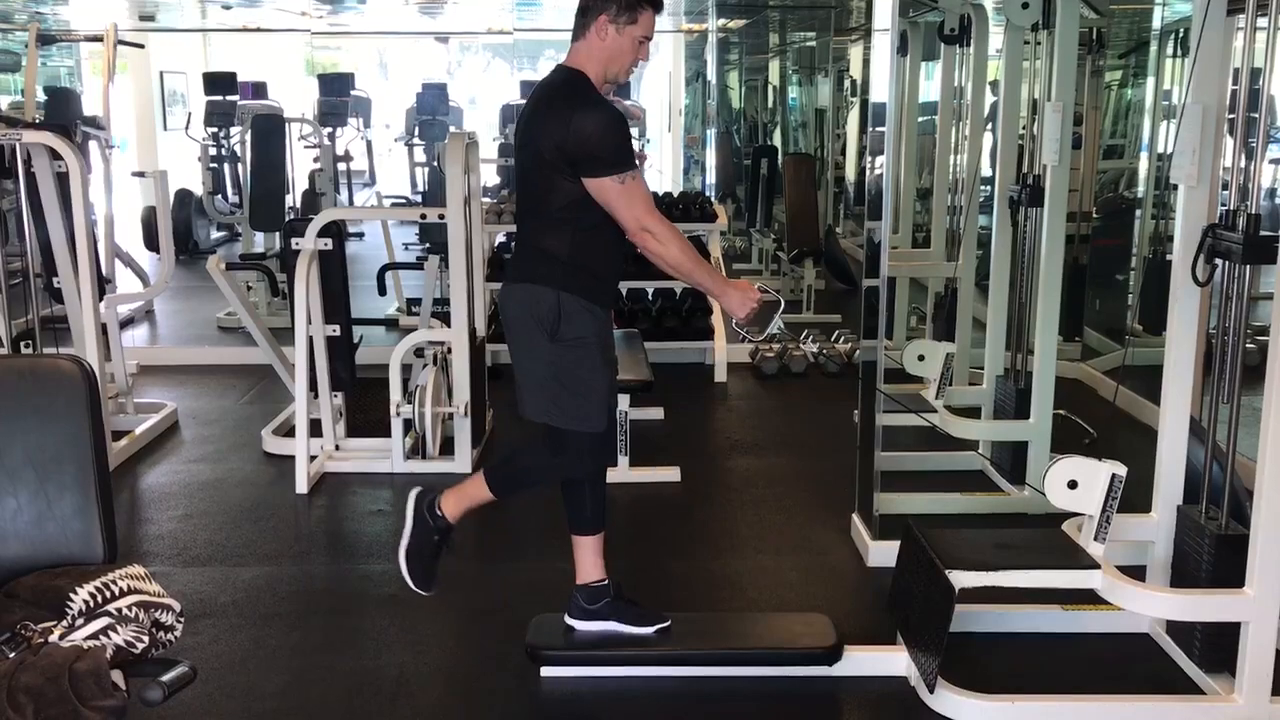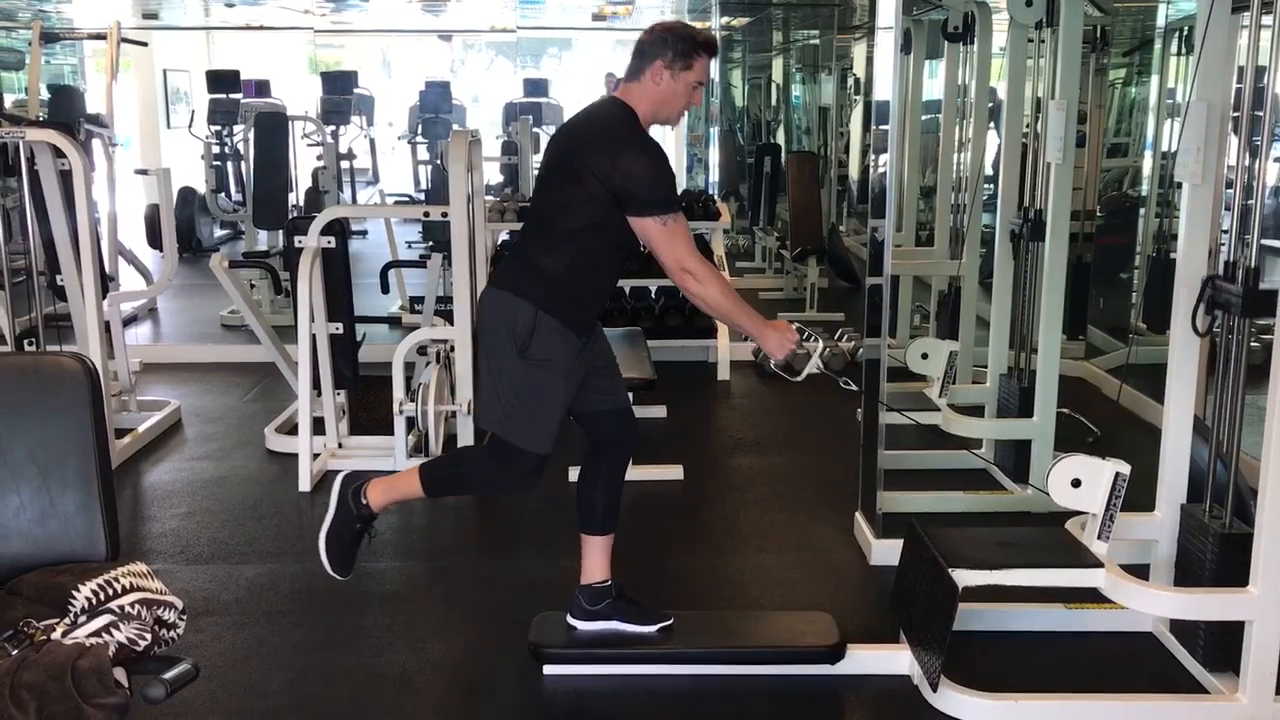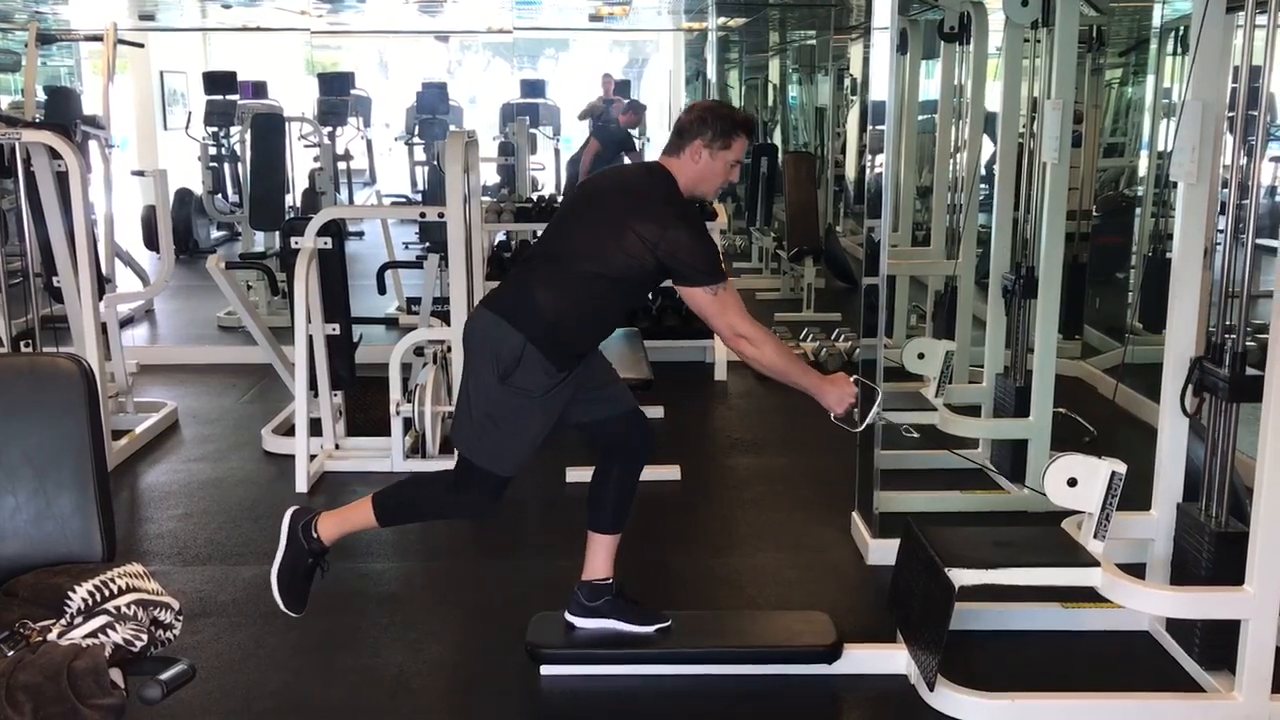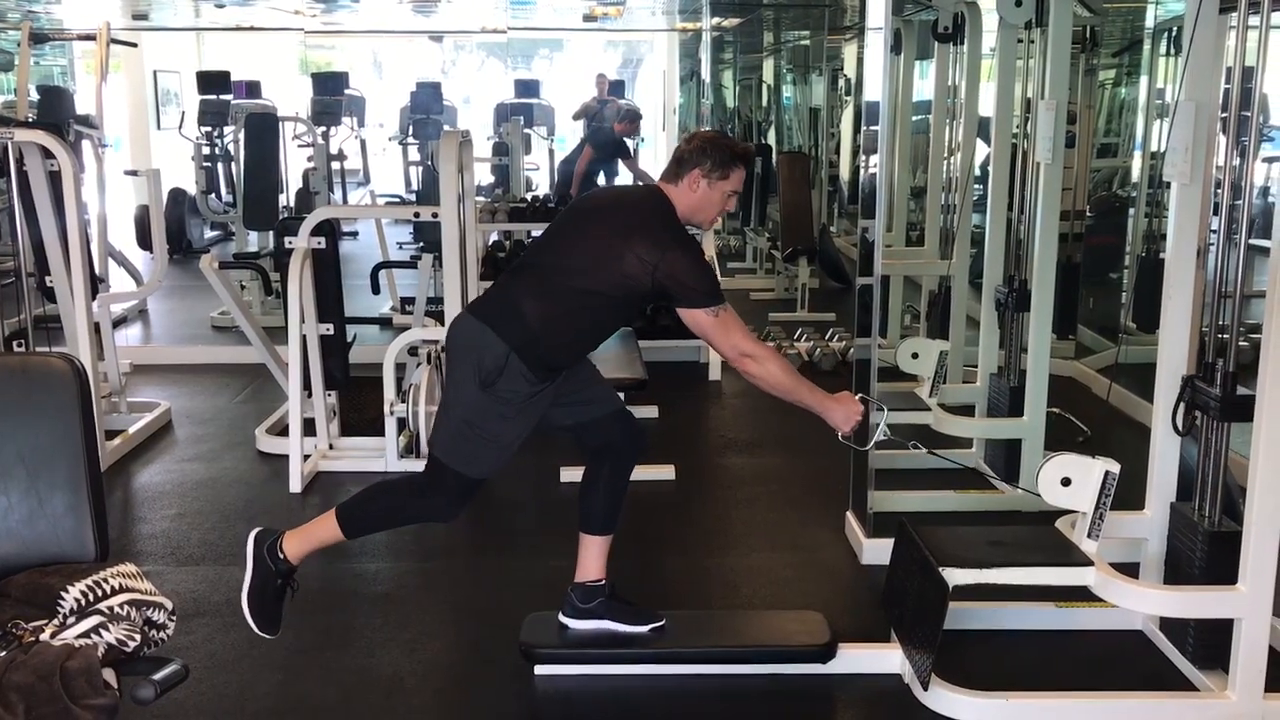
dt=0.7s
person 1, frame 1
left shoulder: (558, 97)
right shoulder: (586, 114)
right elbow: (643, 227)
right wrist: (723, 291)
left hip: (561, 293)
right hip: (557, 300)
left knee: (587, 440)
right knee: (572, 444)
left ankle: (592, 596)
right ankle: (440, 512)
person 1, frame 2
left shoulder: (597, 125)
right shoulder: (633, 153)
right elbow: (687, 270)
right wrist: (764, 333)
left hip: (558, 313)
right hip: (534, 317)
left knee: (614, 434)
right knee: (516, 462)
left ankle: (595, 595)
right ankle: (362, 498)
person 1, frame 3
left shoulder: (627, 183)
right shoulder: (674, 225)
right elbow: (741, 334)
right wrist: (822, 388)
left hip: (547, 339)
right hip: (520, 347)
left knee: (629, 437)
right knee: (476, 487)
left ankle: (593, 593)
right ankle: (316, 531)
person 1, frame 4
left shoulder: (620, 204)
right shoulder: (669, 249)
right elbow: (745, 354)
right wrist: (828, 406)
left hip: (533, 349)
right hip: (500, 356)
left knee: (618, 439)
right knee: (445, 489)
left ankle: (588, 597)
right ankle: (281, 552)
